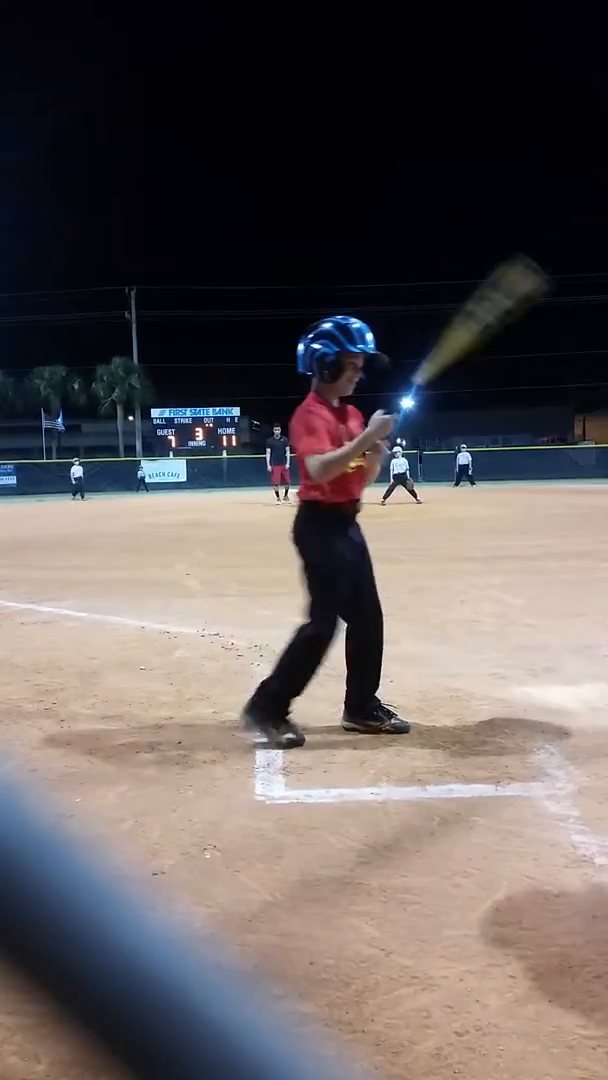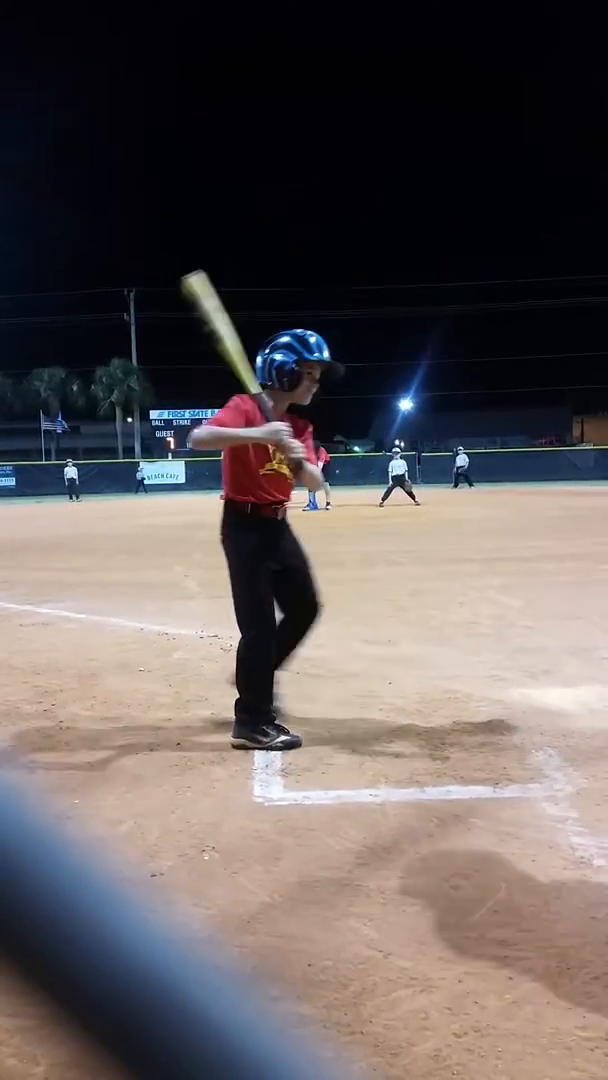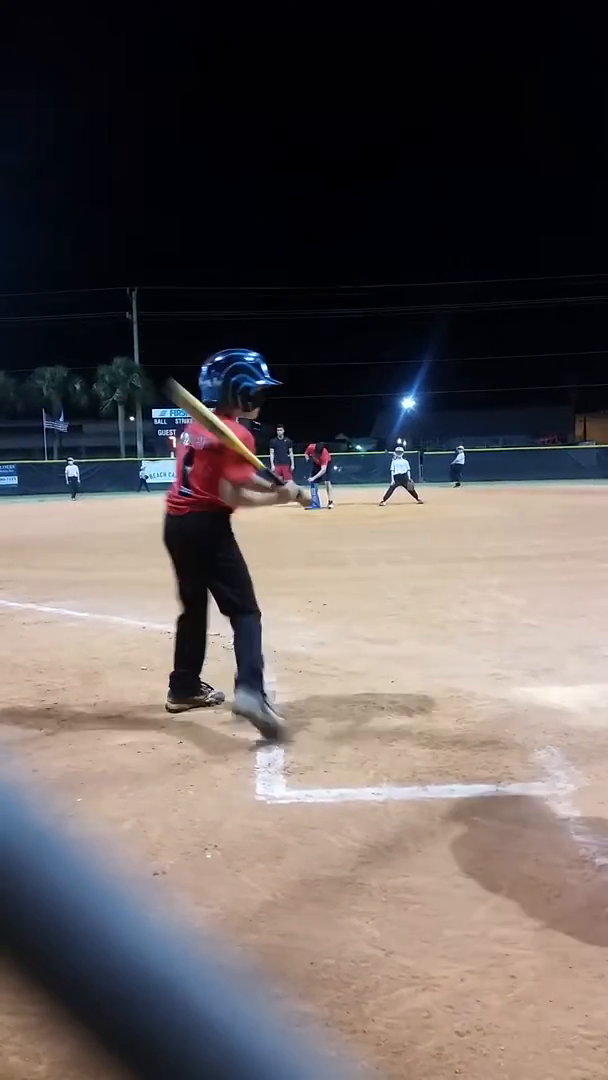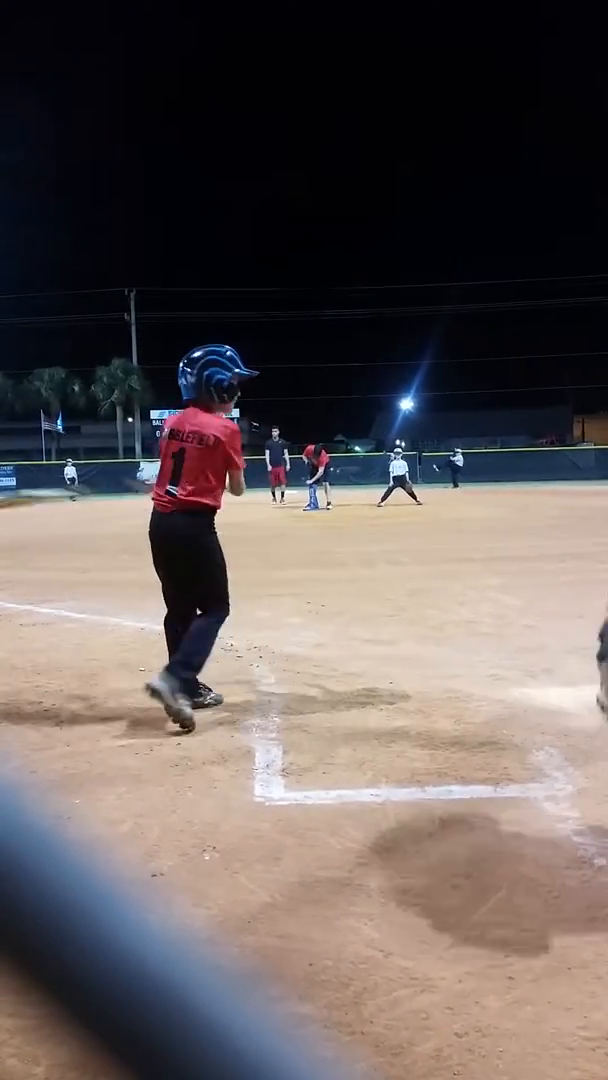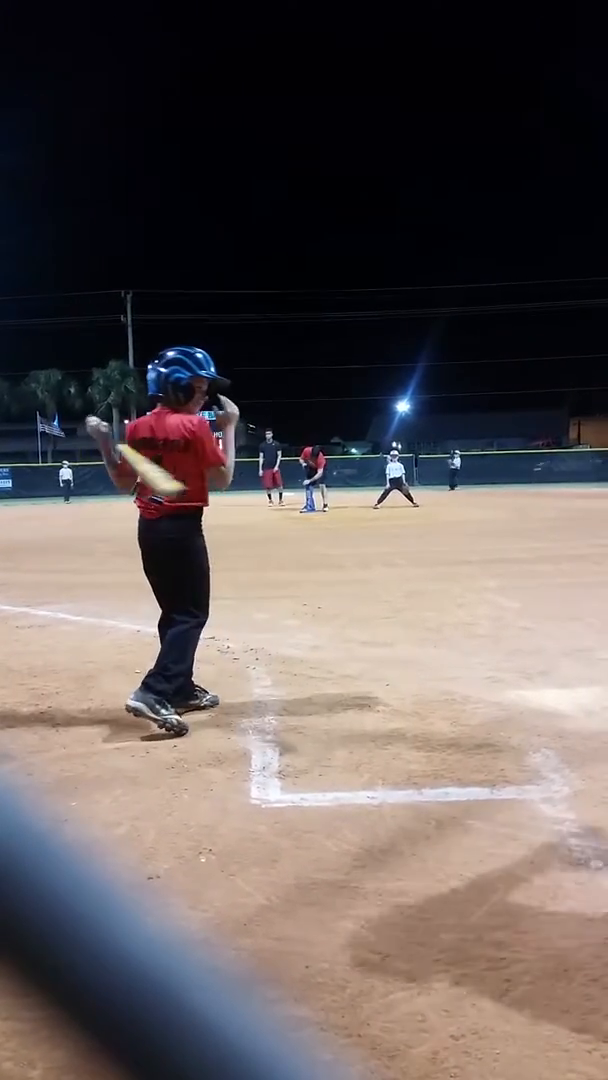
dt=0.4s
person 1, frame 1
left shoulder: (351, 414)
right shoulder: (310, 414)
left elbow: (361, 477)
right elbow: (320, 471)
left wrist: (375, 455)
right wrist: (367, 437)
left hip: (346, 522)
right hip: (319, 524)
left knee: (368, 616)
right knee: (324, 619)
left ankle: (362, 706)
right ankle: (265, 708)
person 1, frame 2
left shoulder: (300, 426)
right shoulder: (244, 408)
left elbow: (315, 483)
right elbow: (198, 437)
left wrist: (299, 459)
right wrist: (260, 436)
left hip: (278, 525)
right hip: (244, 525)
left knee: (304, 607)
right knee: (257, 623)
left ankle: (257, 679)
right ankle: (253, 722)
person 1, frame 3
left shoulder: (199, 422)
right shoulder: (235, 435)
right elbow: (231, 496)
left wrist: (275, 488)
right wrist: (279, 496)
left hip: (177, 523)
right hip: (206, 524)
left knee: (194, 607)
right knee: (243, 611)
left ankle: (184, 687)
right ankle: (251, 692)
person 1, frame 4
left shoulder: (173, 423)
right shoulder: (226, 429)
right elbow: (237, 488)
right wrist: (217, 485)
left hip: (161, 522)
right hip: (195, 524)
left knee: (179, 607)
right knee: (214, 608)
left ankle: (184, 685)
right ankle: (175, 679)
person 1, frame 5
left shoulder: (137, 428)
right shoulder: (195, 426)
left elbow: (123, 483)
right elbow: (222, 481)
left wrist: (102, 440)
right wrist: (230, 428)
left hip: (148, 528)
right hip: (182, 529)
left knee: (173, 611)
right knee: (191, 614)
left ankle: (180, 688)
right ankle: (153, 693)
